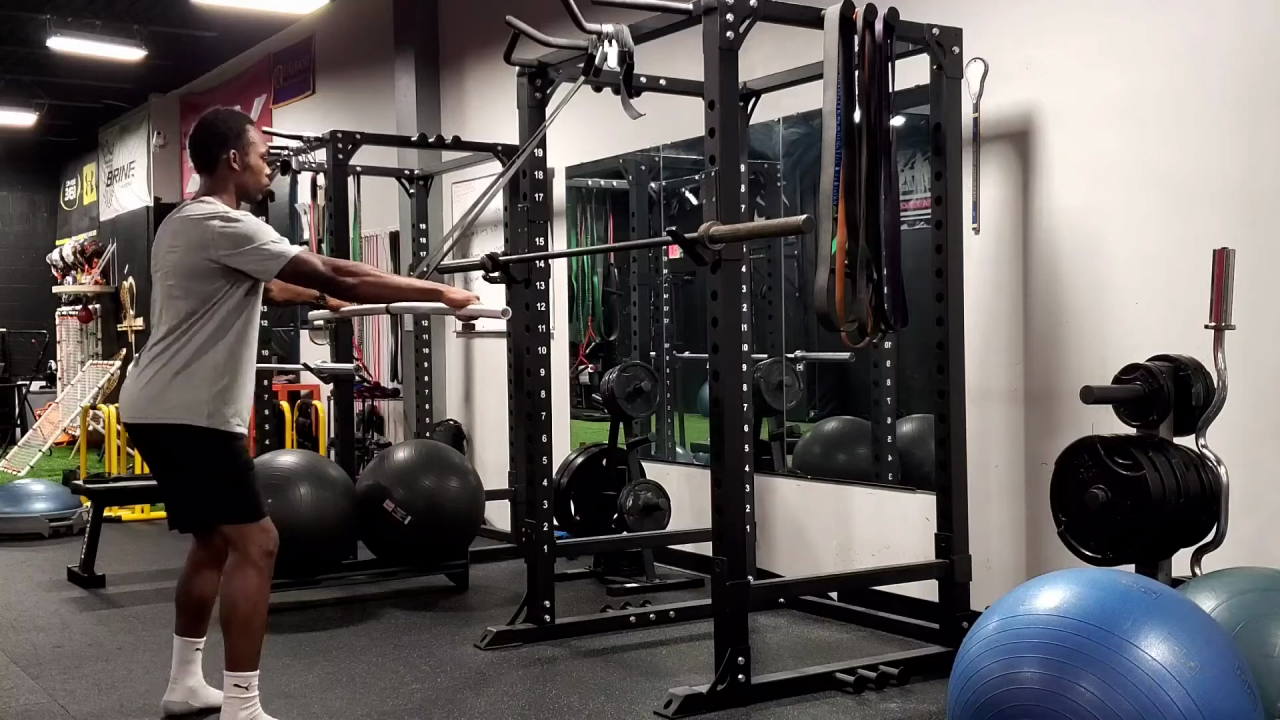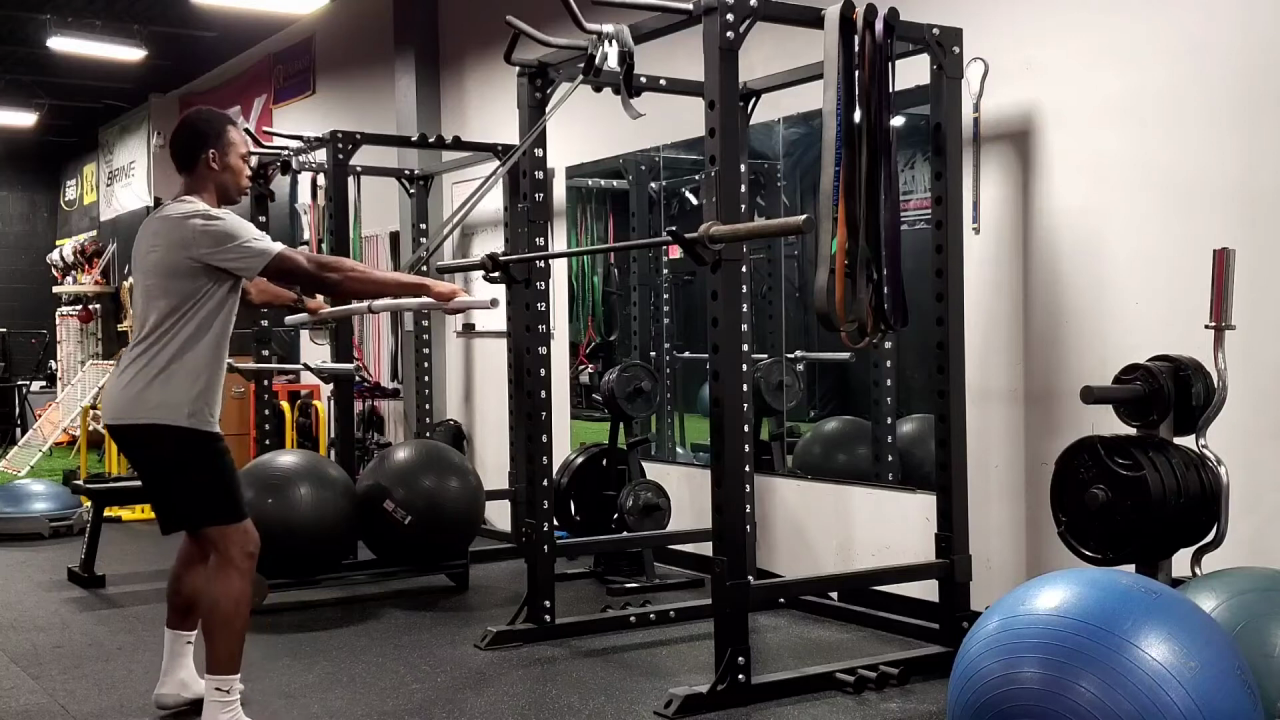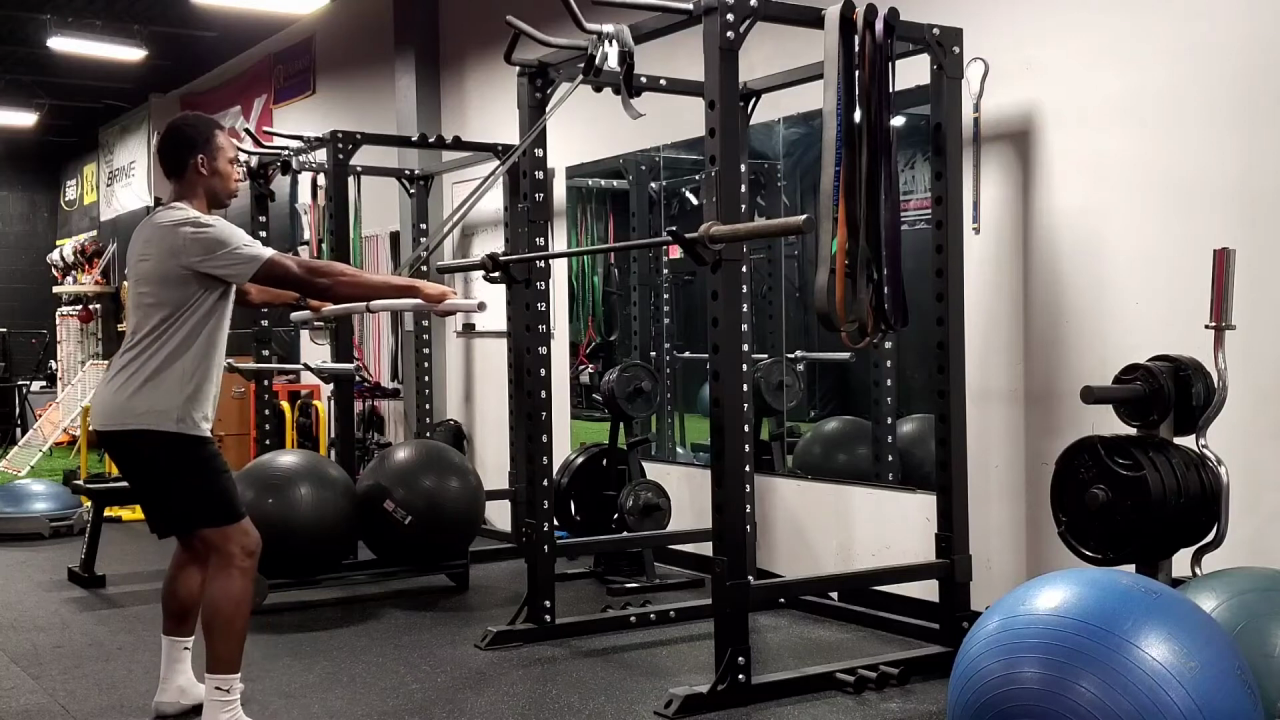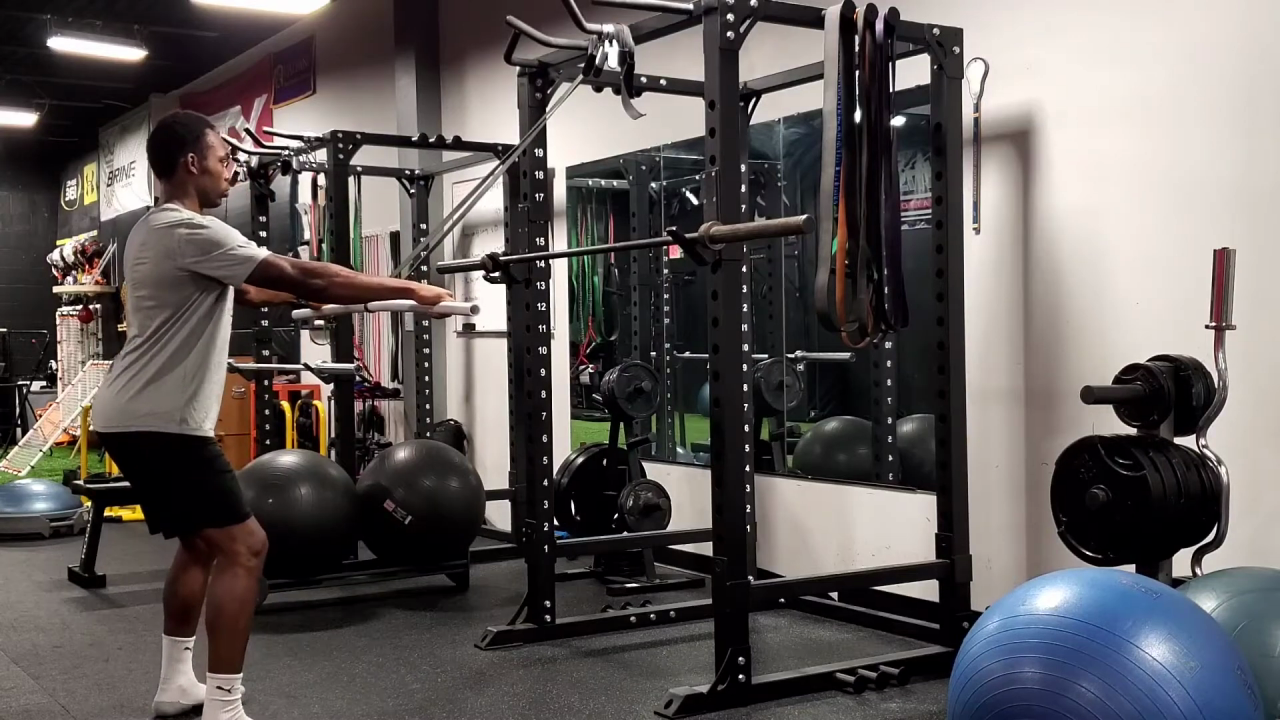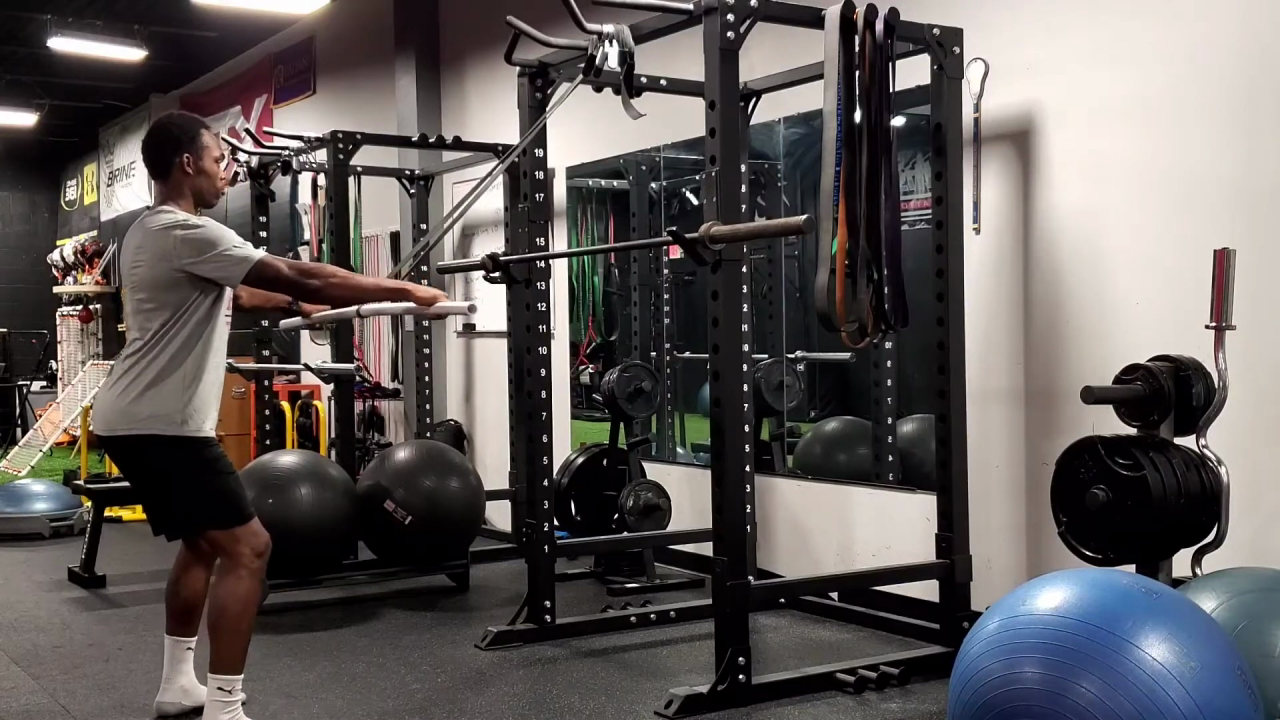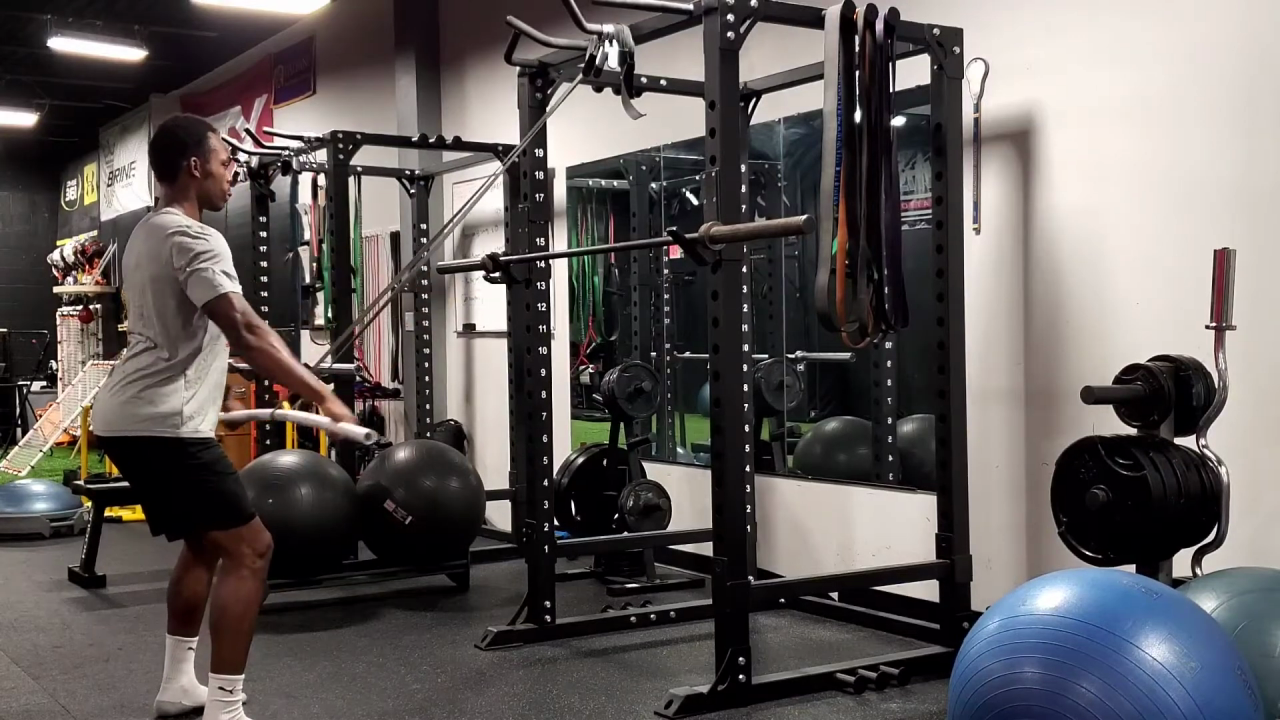
dt=0.5s
person 1, frame 1
left shoulder: (187, 224)
right shoulder: (222, 225)
left elbow: (261, 288)
right elbow: (337, 276)
left wrist: (319, 299)
right wrist: (440, 292)
left hip: (161, 409)
right hip: (186, 413)
left knee: (214, 540)
right knee: (254, 545)
person 1, frame 2
left shoulder: (170, 223)
right shoulder: (204, 224)
left elbow: (242, 287)
right elbow: (317, 271)
left wrist: (298, 302)
right wrist: (423, 285)
left hip: (143, 409)
right hip: (166, 414)
left knee: (205, 538)
right knee: (235, 547)
person 1, frame 3
left shoulder: (165, 229)
right shoulder: (194, 231)
left elbow: (244, 291)
right elbow: (309, 274)
left wrist: (303, 301)
right wrist: (415, 287)
left hip: (135, 415)
right hip: (157, 419)
left knee: (199, 542)
right knee: (236, 548)
person 1, frame 4
left shoulder: (159, 229)
right shoulder: (189, 231)
left elbow: (242, 289)
right elbow: (305, 278)
left wrist: (302, 297)
right wrist: (409, 290)
left hip: (136, 416)
right hip: (159, 421)
left knee: (200, 542)
right knee: (242, 547)
person 1, frame 5
left shoulder: (151, 231)
right shoulder: (185, 234)
left elbow: (226, 294)
right elbow: (300, 277)
left wrist: (292, 304)
right wrist: (405, 290)
left hip: (136, 418)
right hip: (161, 423)
left knee: (204, 543)
right knee: (246, 548)
person 1, frame 6
left shoulder: (148, 233)
right shoulder: (191, 238)
right elbow: (244, 331)
right wrist: (321, 396)
left hip: (129, 416)
right hip: (159, 423)
left knee: (205, 544)
right knee: (248, 547)
